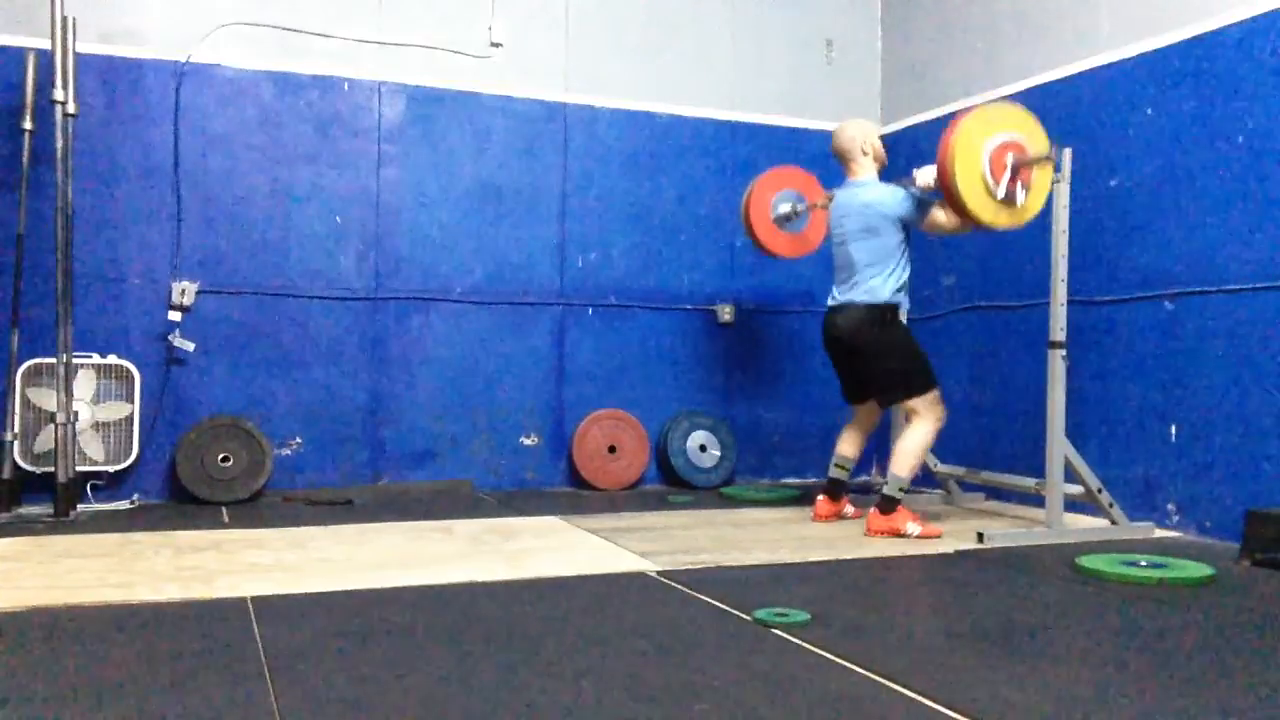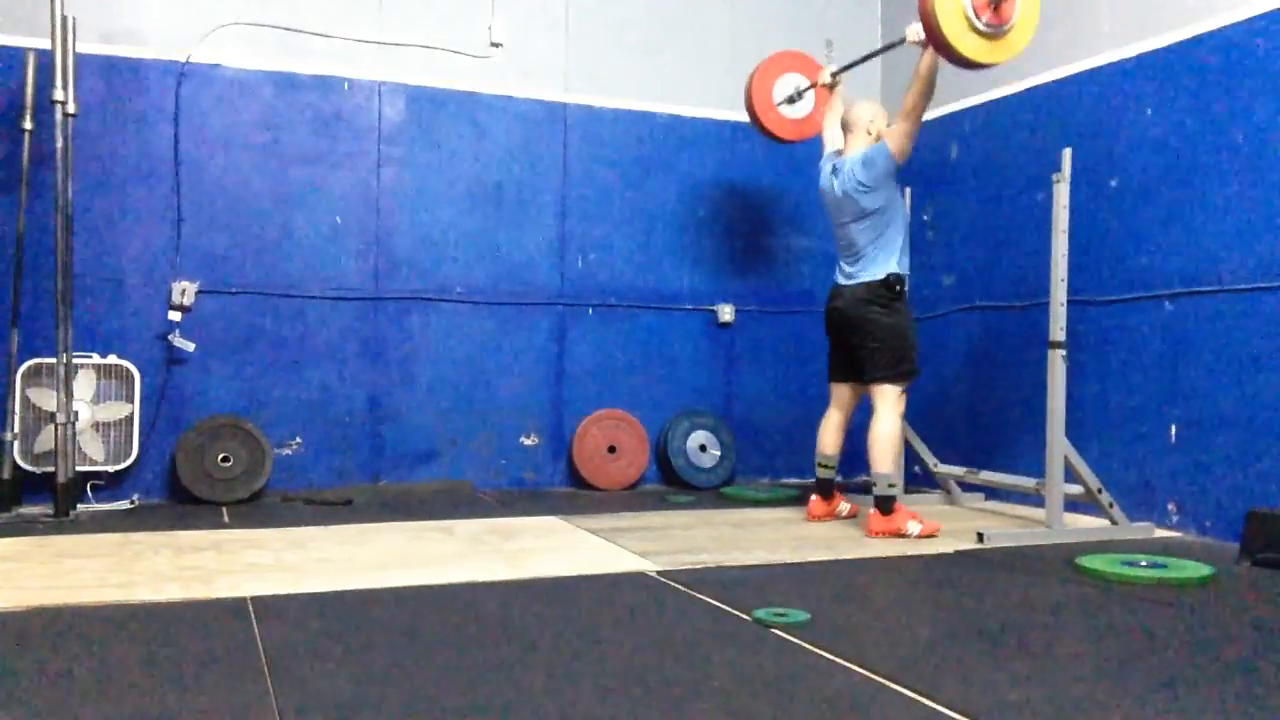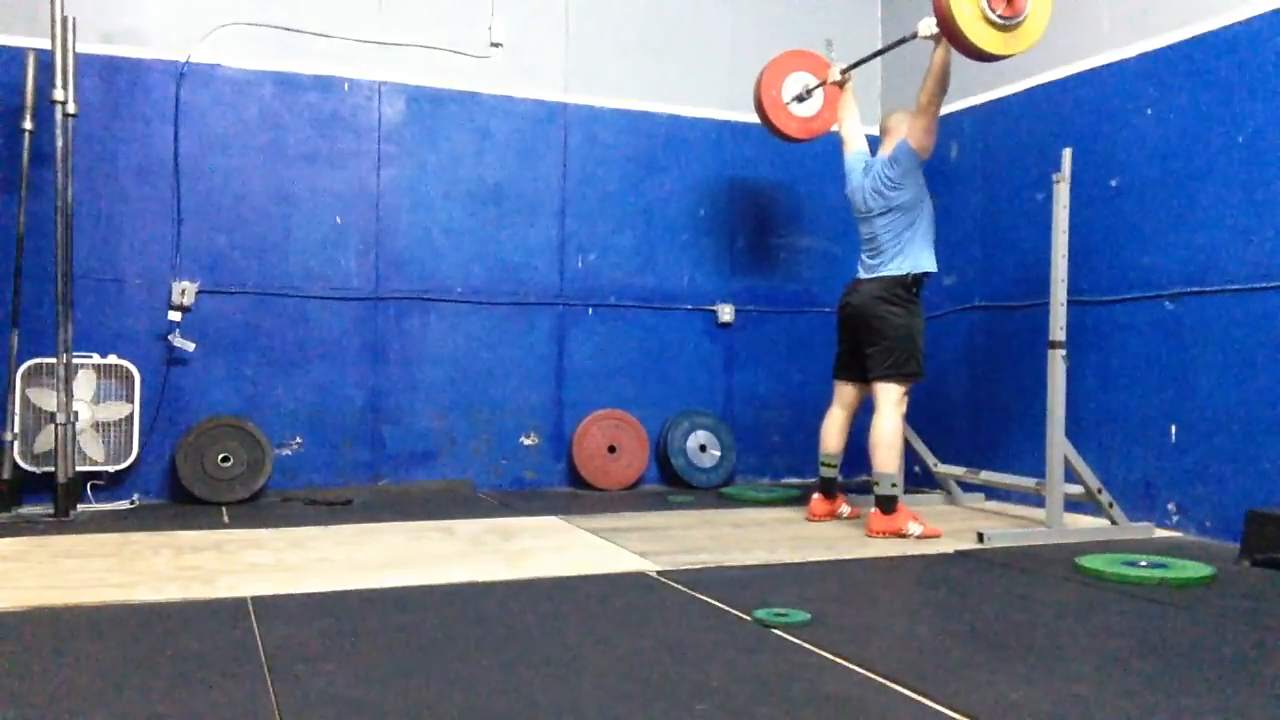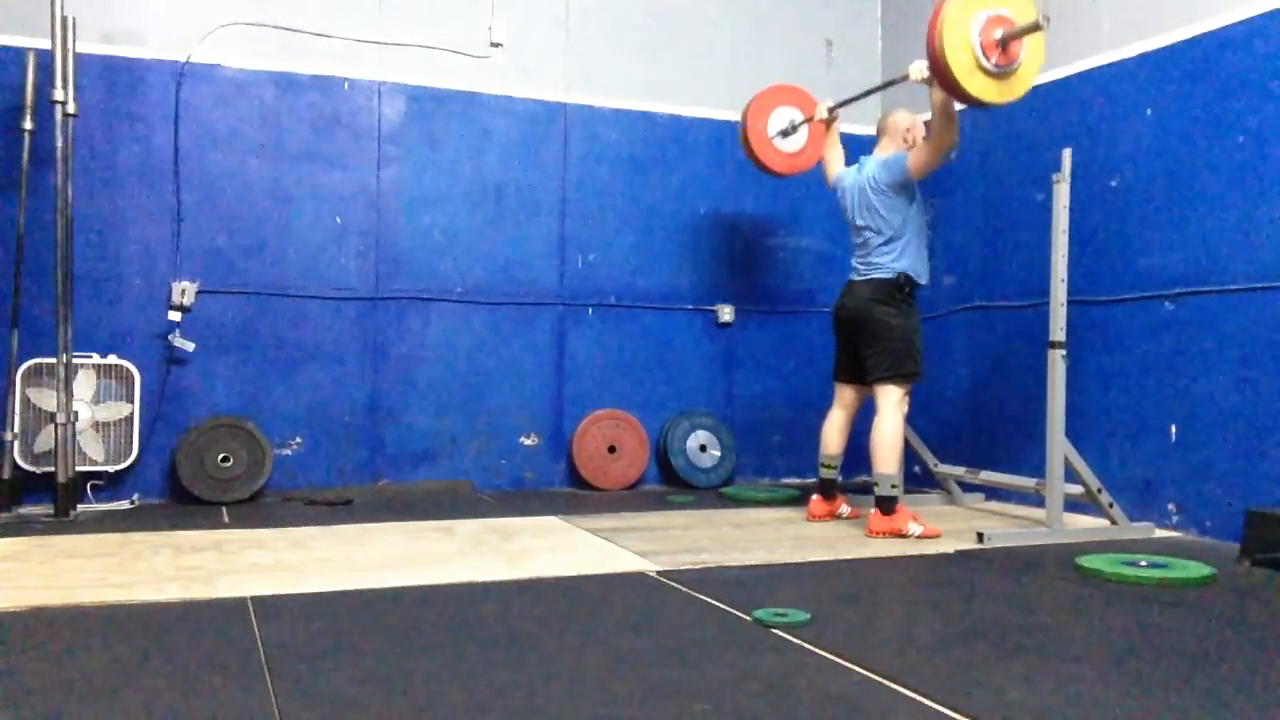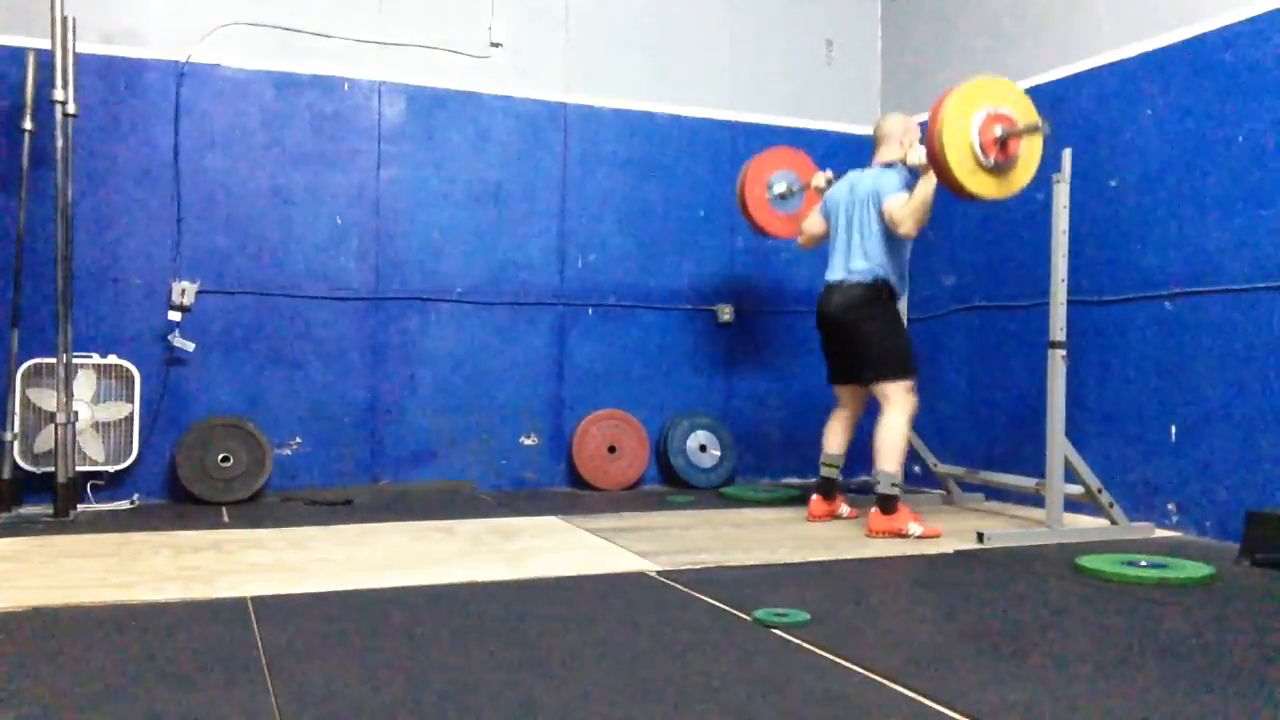
dt=1s
person 1, frame 1
left shoulder: (840, 201)
right shoulder: (890, 197)
right elbow: (956, 223)
left hip: (838, 322)
right hip: (872, 321)
left knee: (868, 413)
right knee: (929, 413)
left ankle: (830, 497)
right ankle: (888, 511)
person 1, frame 2
left shoulder: (830, 170)
right shoulder: (872, 165)
left elbow: (832, 127)
right elbow: (913, 109)
left wrist: (832, 90)
right wrist: (929, 49)
left hip: (843, 299)
right hip: (877, 298)
left knee: (841, 403)
right knee: (889, 402)
left ankle: (824, 498)
right ankle: (886, 513)
person 1, frame 3
left shoulder: (859, 169)
right shoulder: (901, 166)
left elbow: (850, 126)
right elbow: (928, 104)
left wrist: (843, 85)
right wrist: (943, 43)
left hip: (859, 295)
right hip: (891, 297)
left knee: (845, 399)
right knee: (890, 400)
left ankle: (825, 496)
right ankle: (887, 512)
person 1, frame 4
left shoulder: (853, 177)
right shoulder: (892, 169)
left elbow: (831, 169)
right elbow: (944, 141)
left wrist: (830, 126)
right wrist: (938, 83)
left hip: (853, 297)
right hip: (886, 297)
left knee: (845, 402)
right knee: (892, 403)
left ankle: (825, 497)
right ankle: (887, 513)
person 1, frame 5
left shoulder: (844, 184)
right shoulder: (892, 178)
left elbow: (807, 237)
right elbow: (907, 223)
left wrist: (820, 193)
right wrist: (929, 173)
left hip: (834, 300)
right hip: (868, 299)
left knee: (847, 403)
right knee: (899, 402)
left ankle: (824, 496)
right ankle: (887, 511)
